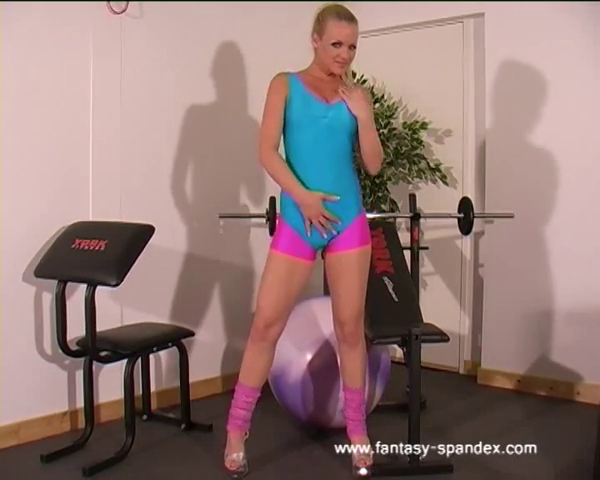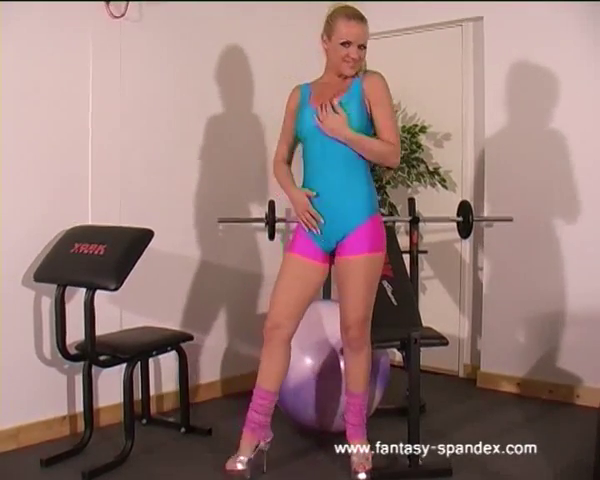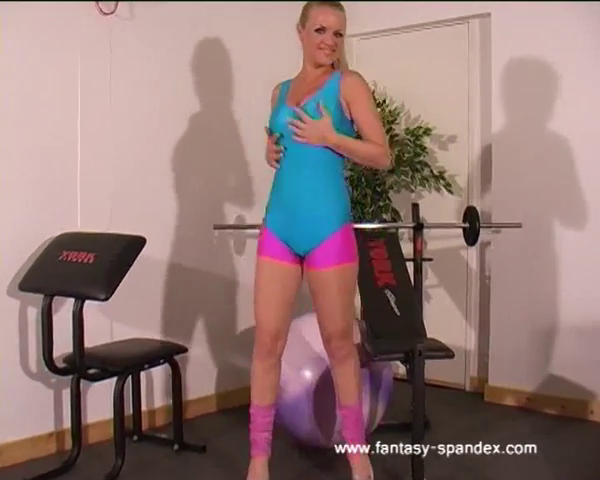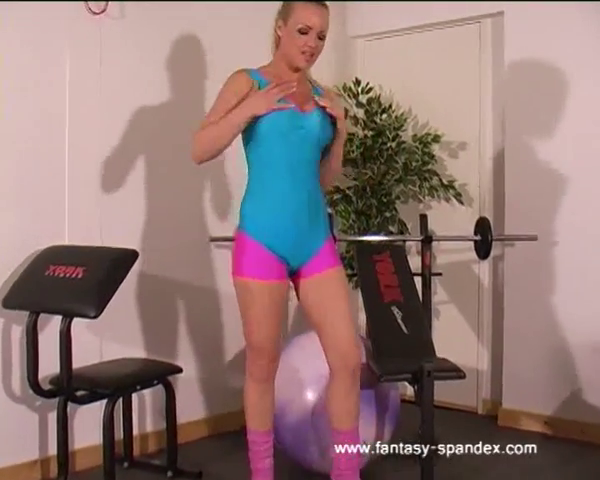
dt=0.5s
person 1, frame 1
left shoulder: (357, 95)
right shoulder: (285, 85)
left elbow: (374, 164)
right elbow: (267, 150)
left wrist: (364, 115)
right wrist: (300, 195)
left hip: (348, 219)
right hip: (296, 219)
left knee: (350, 327)
right knee: (265, 324)
left ankle: (357, 431)
right ankle: (237, 429)
person 1, frame 2
left shoulder: (371, 84)
right shoulder: (300, 95)
left elbow: (392, 154)
right elbow: (281, 159)
left wrist: (344, 132)
right wrist: (293, 193)
left hip: (360, 221)
right hip: (312, 223)
left knee: (355, 332)
right knee: (277, 326)
left ankle: (356, 435)
right ankle: (254, 433)
person 1, frame 3
left shoulder: (349, 85)
right shoulder: (281, 90)
left elbow: (381, 158)
left wrist: (329, 137)
right wrist: (271, 152)
left hip: (329, 226)
right hip: (278, 225)
left knee: (338, 341)
right knee: (267, 340)
person 1, frame 4
left shoulder: (324, 98)
right shoulder: (247, 81)
right elbow: (199, 150)
left wrist: (340, 130)
right wrist: (249, 109)
left hip: (315, 238)
right hip: (261, 238)
left knee: (348, 357)
right knee: (261, 362)
